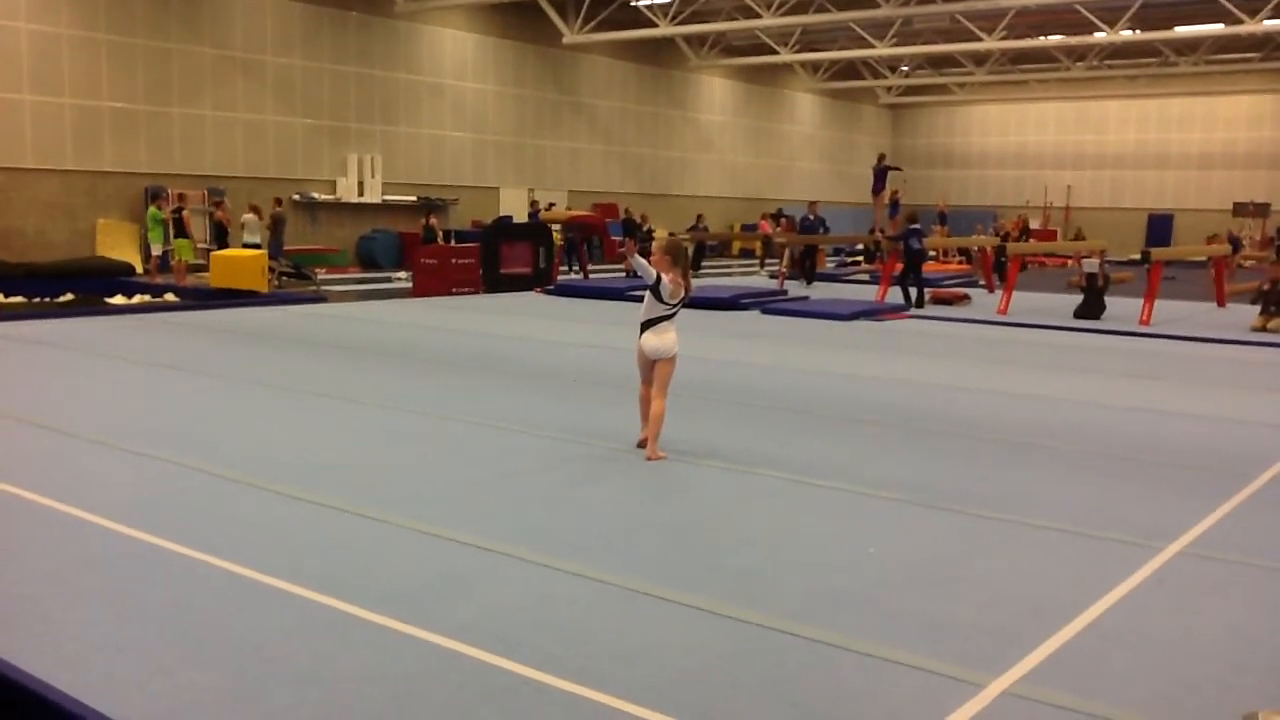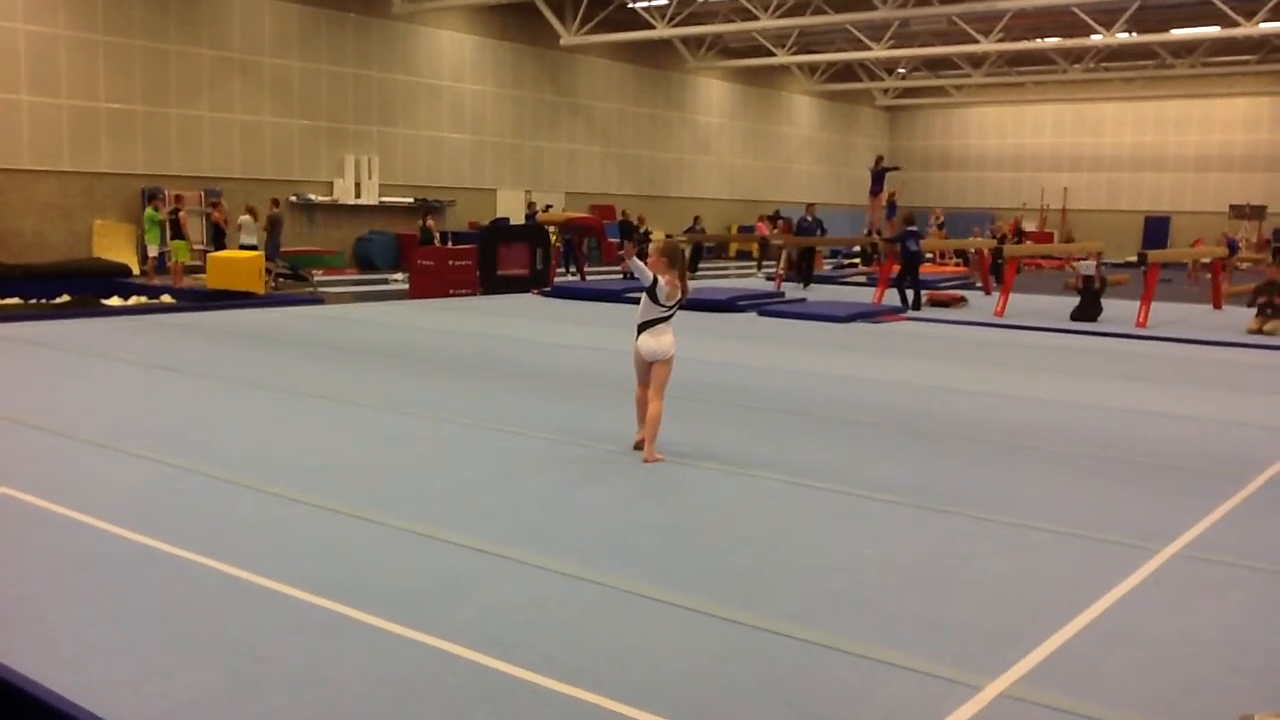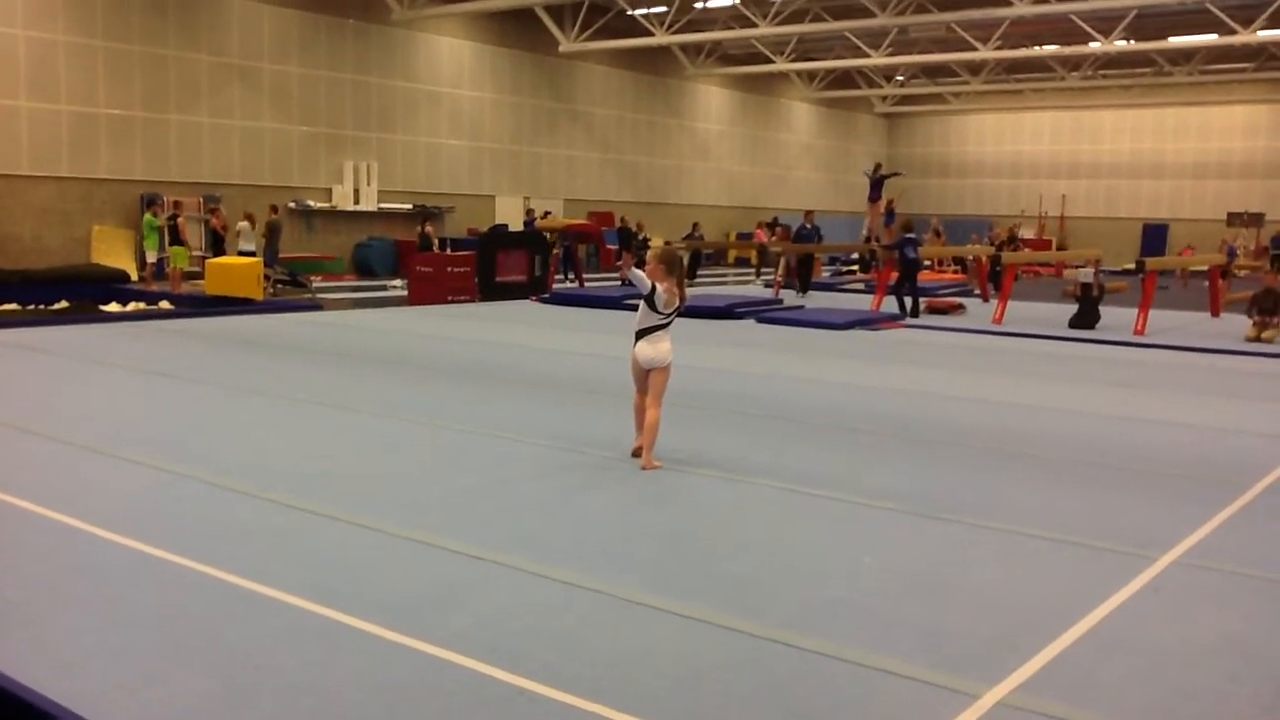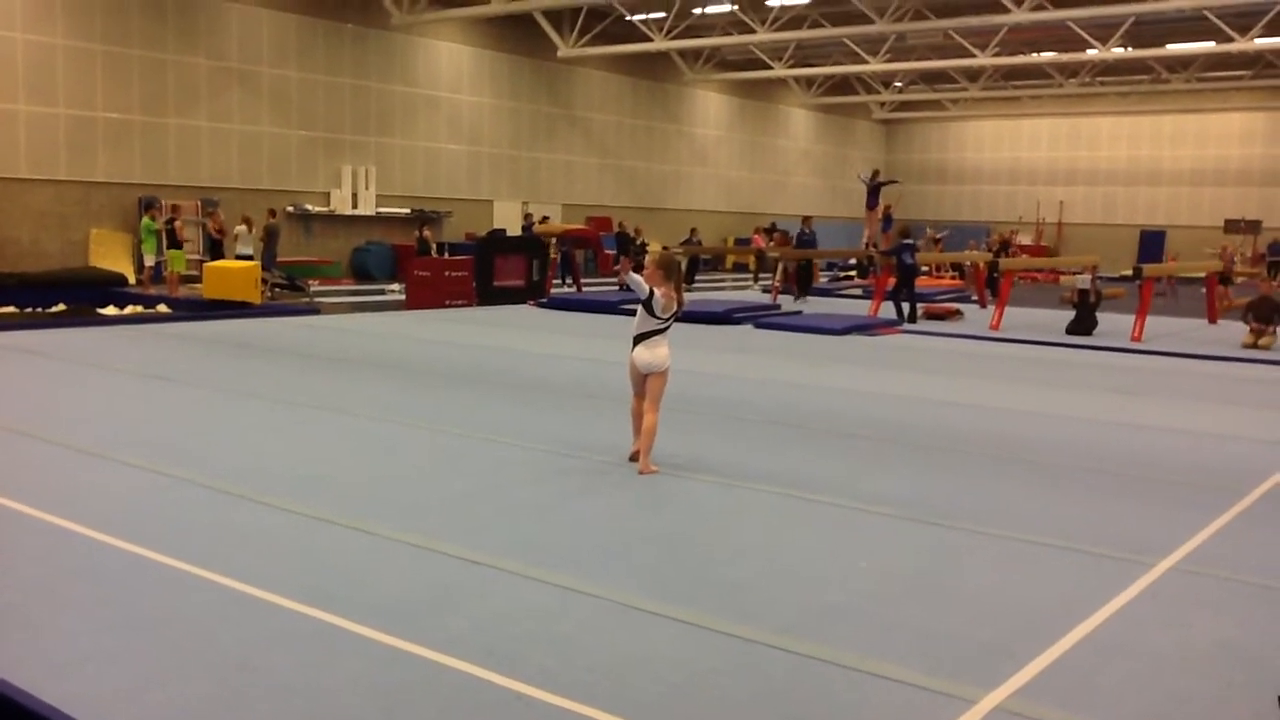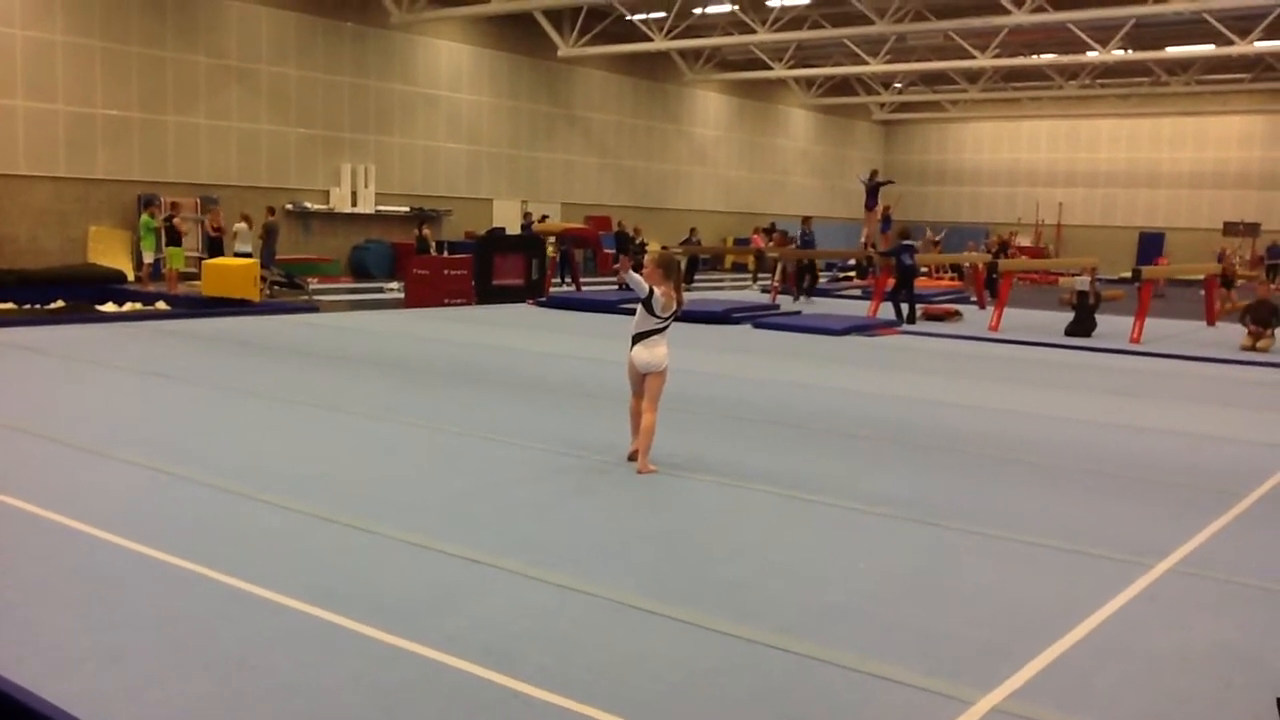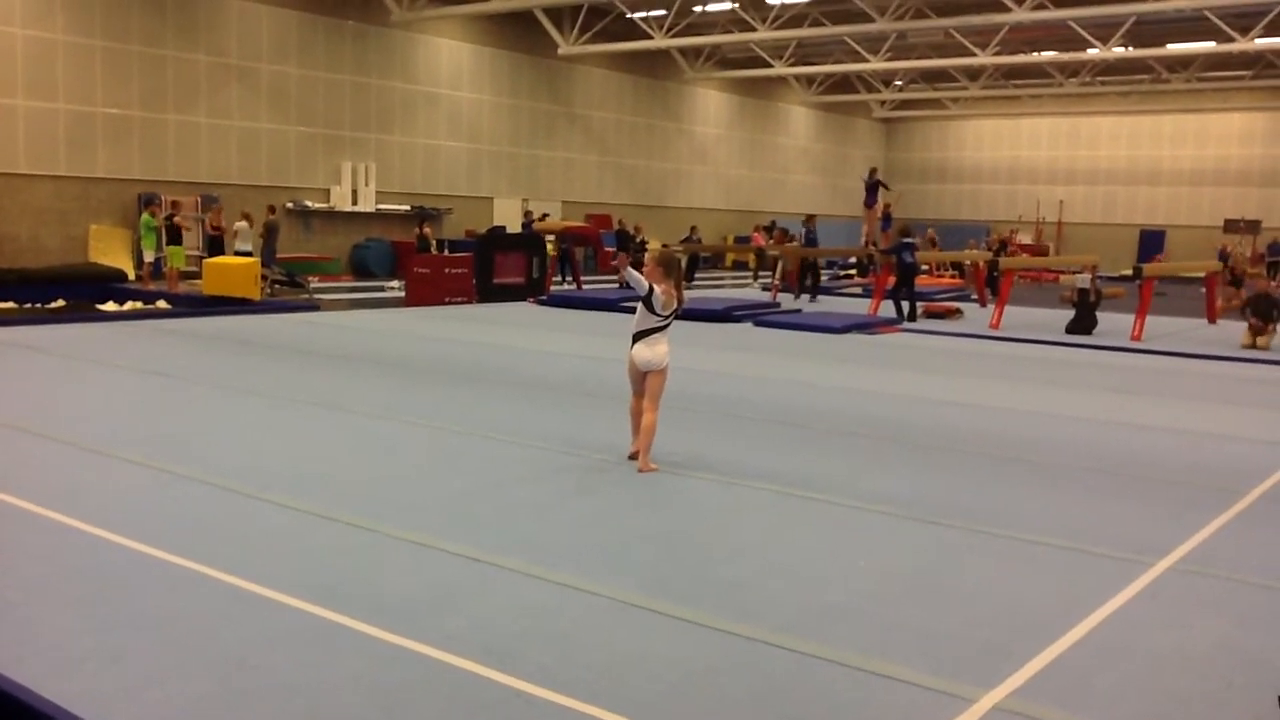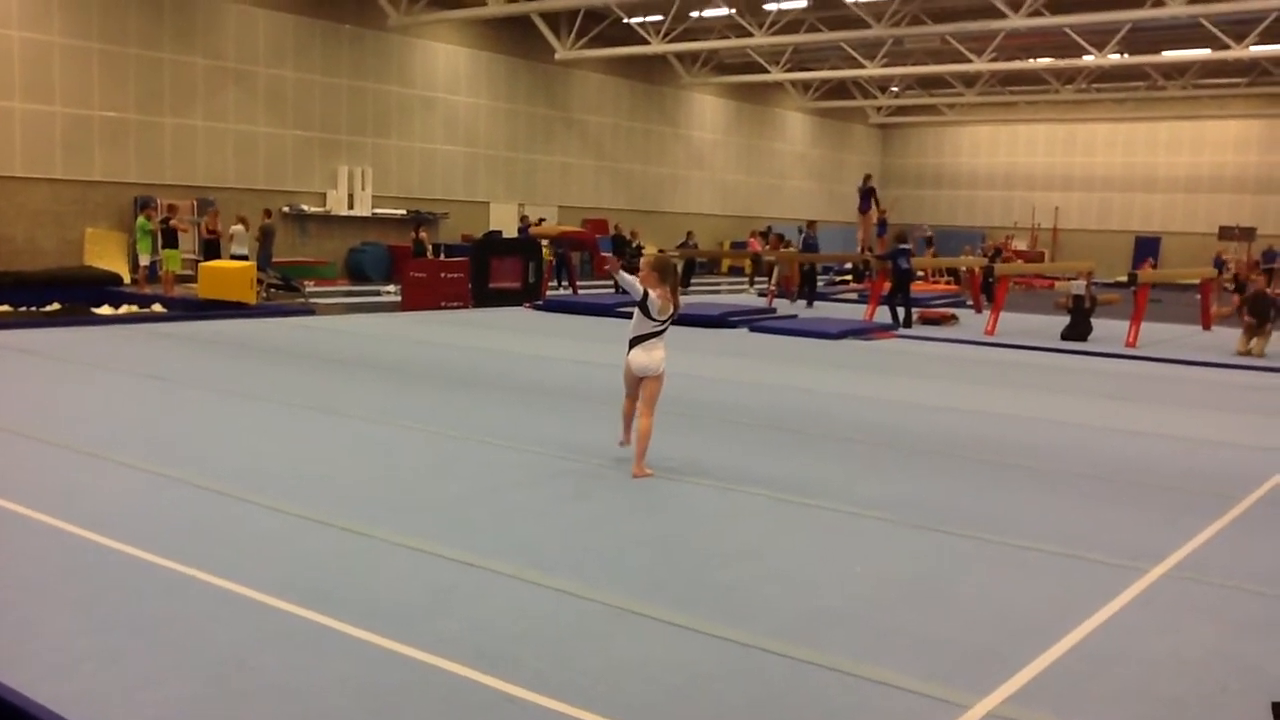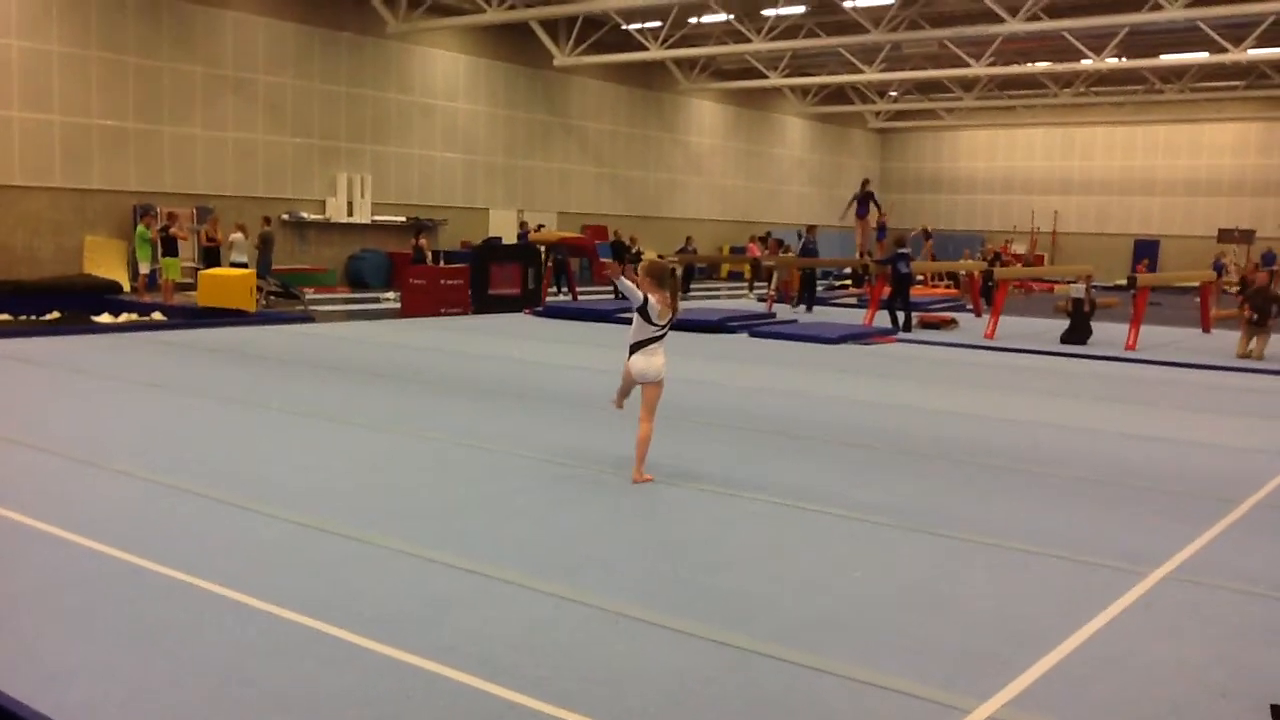
dt=0.2s
person 1, frame 1
left shoulder: (660, 281)
right shoulder: (682, 284)
left elbow: (646, 271)
left wrist: (633, 256)
right wrist: (635, 260)
left hip: (649, 339)
right hip: (668, 342)
left knee: (646, 386)
right knee: (660, 395)
left ankle: (645, 431)
right ankle: (652, 448)
person 1, frame 2
left shoulder: (657, 283)
right shoulder: (679, 286)
left elbow: (644, 273)
left wrist: (631, 259)
right wrist: (632, 261)
left hip: (646, 341)
right hip: (665, 344)
left knee: (642, 387)
right knee: (656, 397)
left ankle: (641, 433)
right ankle: (649, 449)
person 1, frame 3
left shoulder: (655, 291)
right shoulder: (677, 293)
left elbow: (641, 282)
left wrist: (629, 269)
right wrist: (632, 271)
left hip: (643, 349)
right hip: (663, 351)
left knee: (640, 394)
right knee: (654, 405)
left ankle: (639, 440)
right ankle: (647, 457)
person 1, frame 4
left shoulder: (653, 296)
right shoulder: (674, 298)
left elbow: (640, 286)
left wrist: (627, 274)
right wrist: (630, 275)
left hip: (641, 354)
right hip: (660, 356)
left knee: (638, 398)
right knee: (652, 409)
left ankle: (637, 443)
right ankle: (645, 461)
person 1, frame 5
left shoulder: (652, 295)
right shoulder: (674, 297)
left elbow: (639, 285)
left wrist: (626, 272)
right wrist: (629, 274)
left hip: (639, 353)
right hip: (659, 356)
left knee: (636, 398)
right knee: (650, 409)
left ankle: (635, 444)
right ankle: (643, 461)
person 1, frame 6
left shoulder: (652, 293)
right shoulder: (675, 295)
left elbow: (639, 283)
left wrist: (625, 270)
right wrist: (628, 272)
left hip: (640, 351)
right hip: (659, 355)
left knee: (637, 397)
right knee: (651, 408)
left ankle: (635, 443)
right ankle: (644, 460)
person 1, frame 7
left shoulder: (648, 297)
right shoulder: (671, 300)
left elbow: (634, 288)
left wrist: (618, 273)
right wrist: (623, 275)
left hip: (636, 356)
right hip: (656, 360)
left knee: (630, 399)
right knee: (646, 413)
left ankle: (626, 436)
right ankle: (639, 465)
person 1, frame 8
left shoulder: (647, 302)
right shoulder: (670, 304)
left elbow: (633, 293)
left wrist: (619, 278)
right wrist: (629, 278)
left hip: (636, 362)
right hip: (656, 365)
left knee: (623, 391)
right knee: (646, 419)
left ankle: (618, 401)
right ankle: (638, 471)
